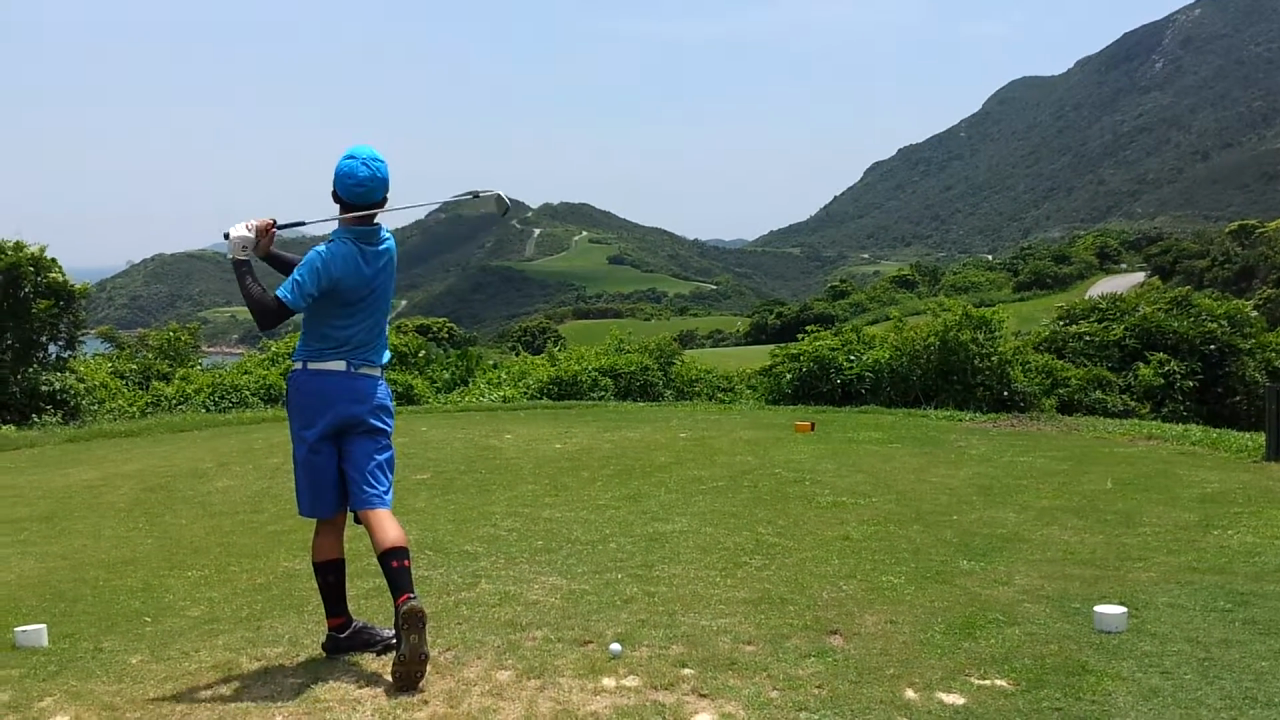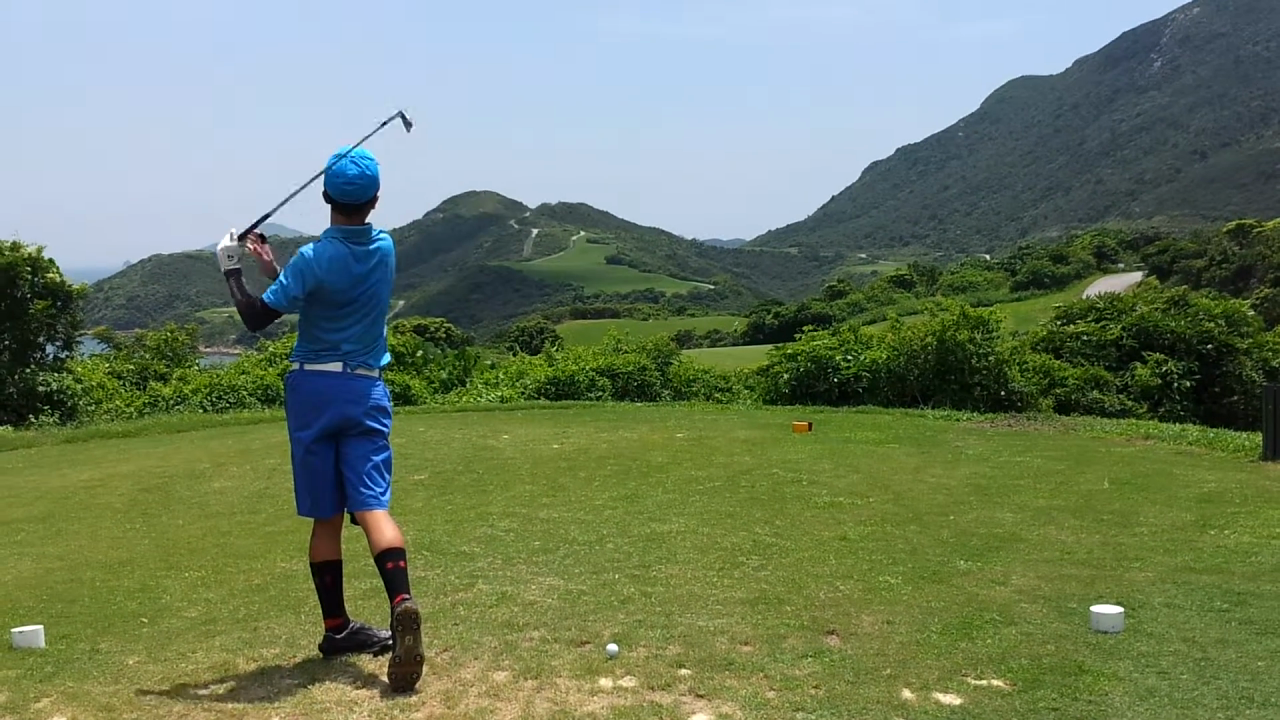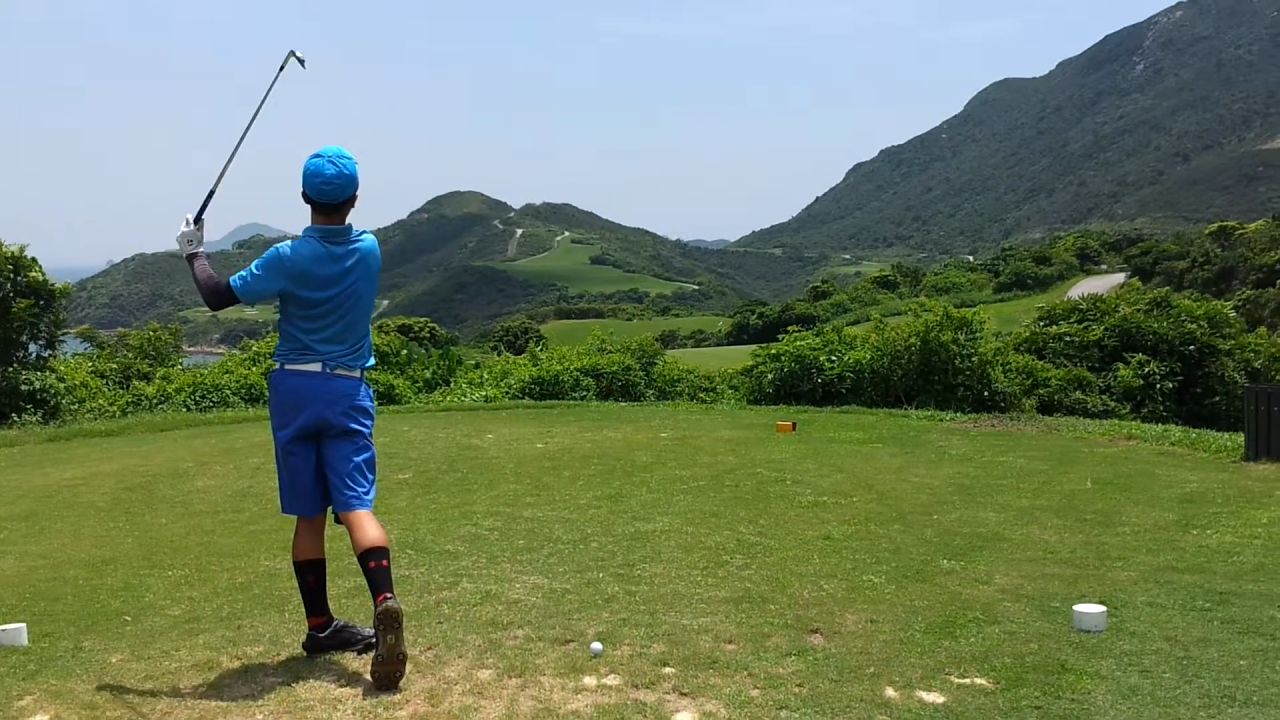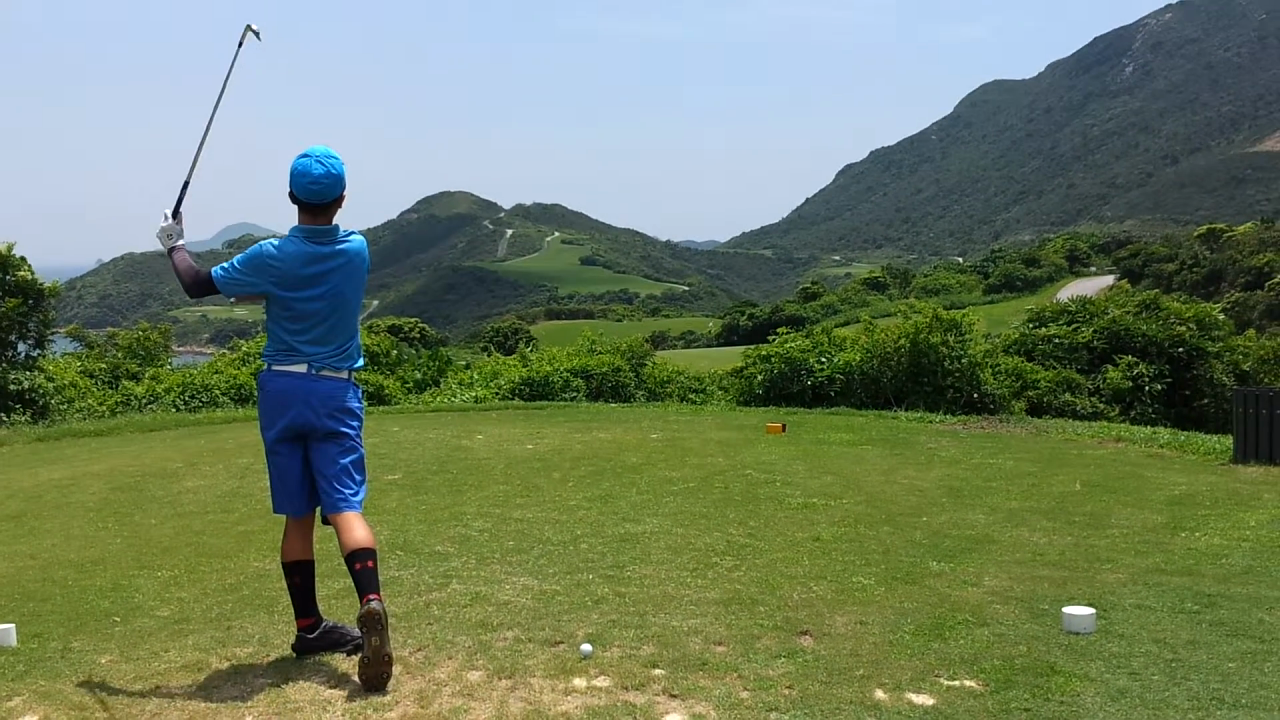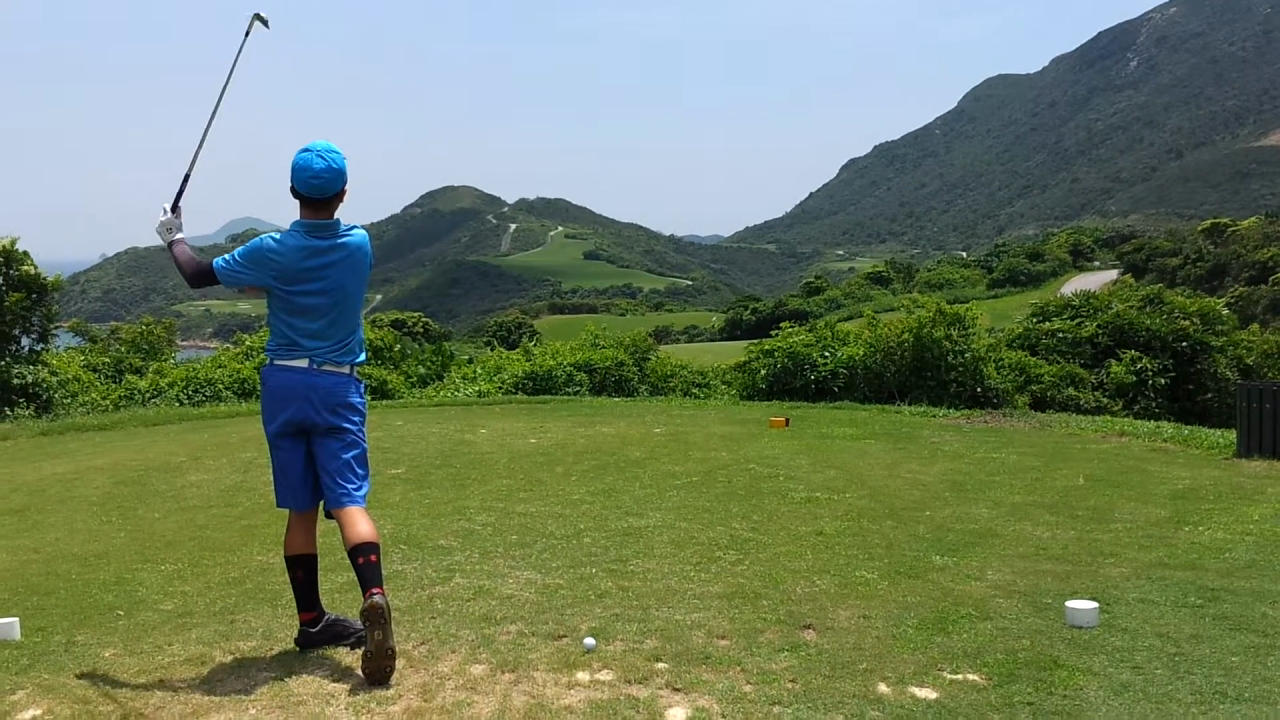
dt=0.2s
person 1, frame 1
left shoulder: (329, 255)
right shoulder: (386, 247)
left elbow: (267, 315)
left wrist: (242, 258)
right wrist: (268, 251)
left hip: (317, 388)
right hip: (367, 388)
left knee: (328, 514)
right knee: (374, 504)
left ankle: (340, 627)
right ankle: (406, 602)
person 1, frame 2
left shoulder: (314, 258)
right shoulder: (384, 248)
left elbow: (255, 317)
left wrist: (231, 267)
right wrist: (275, 269)
left hip: (313, 389)
right hip: (365, 389)
left knee: (325, 515)
right knee: (373, 505)
left ankle: (337, 627)
right ankle: (402, 603)
person 1, frame 3
left shoulder: (288, 257)
right shoulder: (369, 249)
left elbow: (216, 297)
left wrist: (193, 252)
right wrist: (268, 283)
left hip: (295, 389)
right hip: (348, 390)
left knee: (308, 513)
right knee: (356, 505)
left ankle: (319, 626)
right ankle: (385, 601)
person 1, frame 4
left shoulder: (272, 257)
right shoulder: (357, 250)
left elbow: (197, 285)
left wrist: (174, 244)
left hip: (282, 390)
right hip: (336, 392)
left knee: (297, 513)
right knee: (346, 506)
left ankle: (309, 626)
right ankle: (371, 602)
person 1, frame 5
left shoulder: (273, 251)
right shoulder: (360, 245)
left elbow: (198, 274)
left wrist: (173, 237)
left hip: (285, 385)
right hip: (338, 387)
left knee: (300, 507)
right knee: (349, 501)
left ankle: (311, 620)
right ankle: (375, 597)
